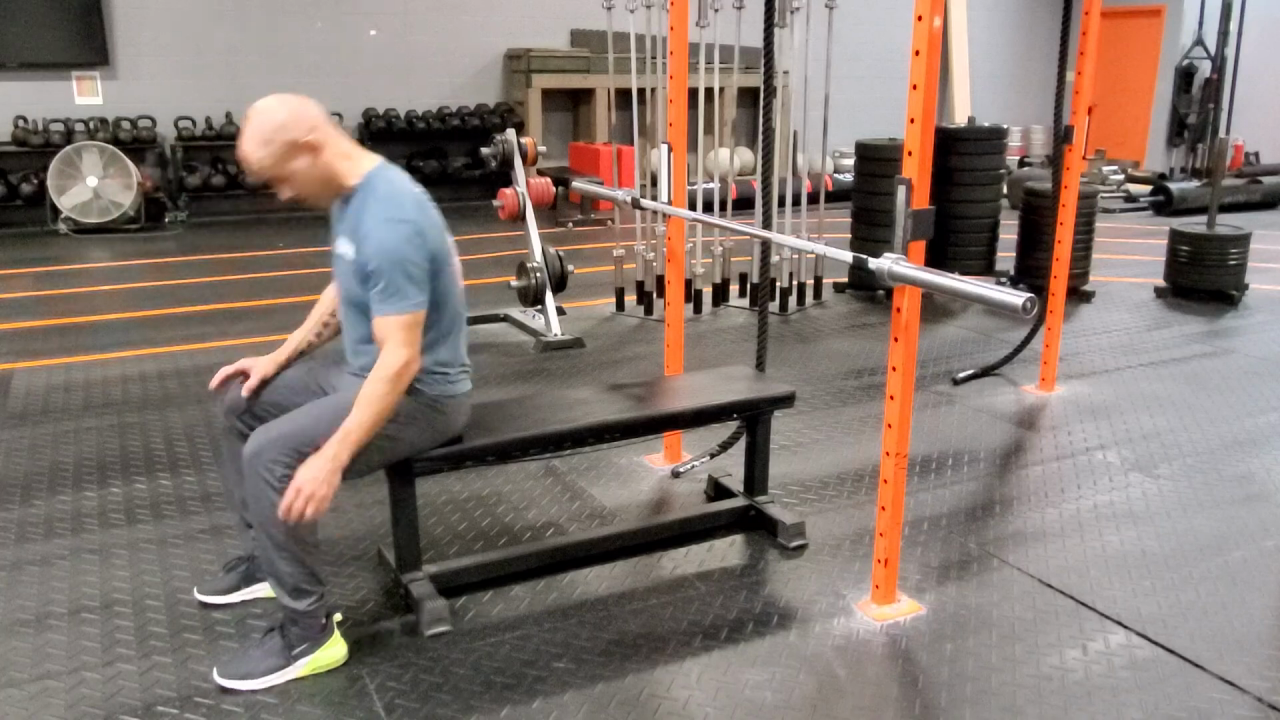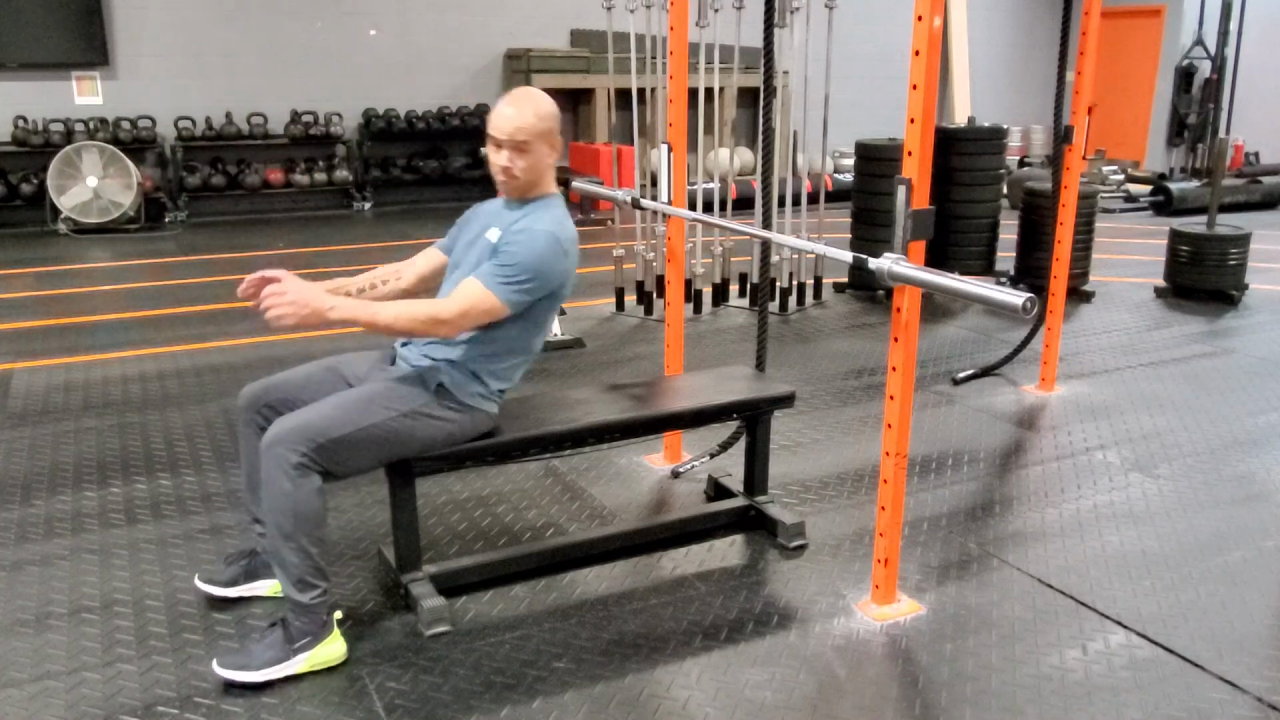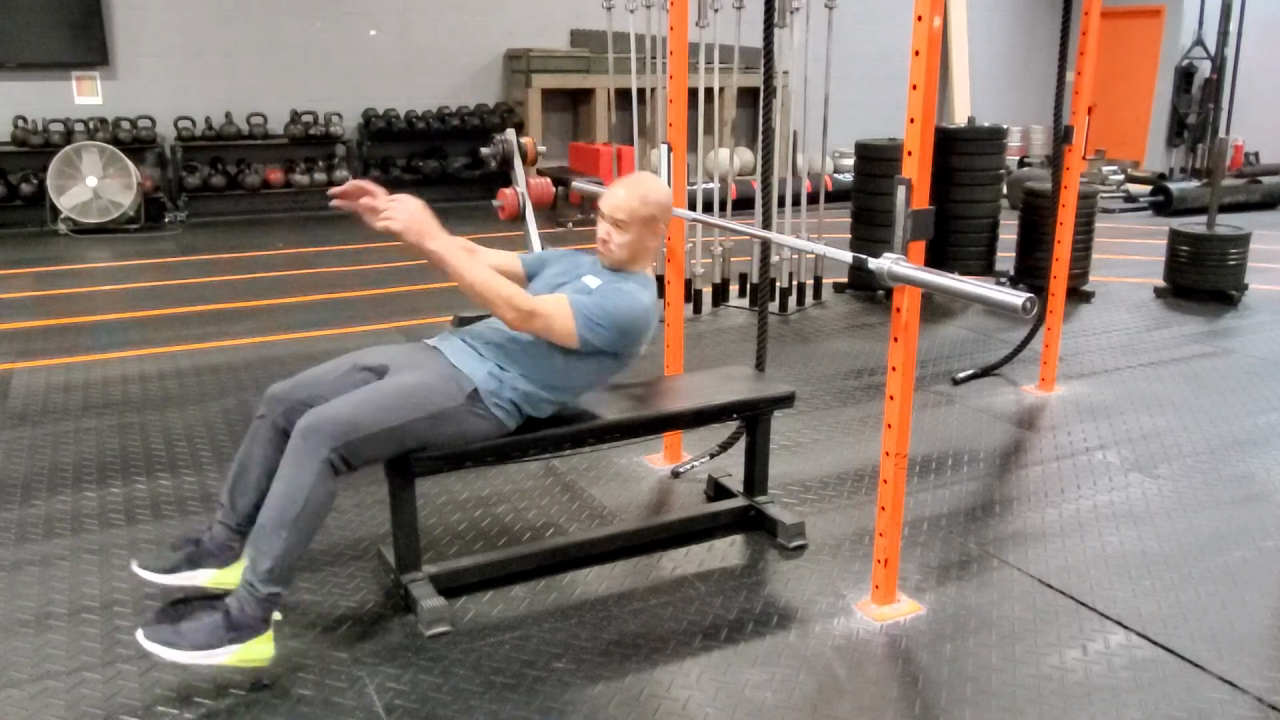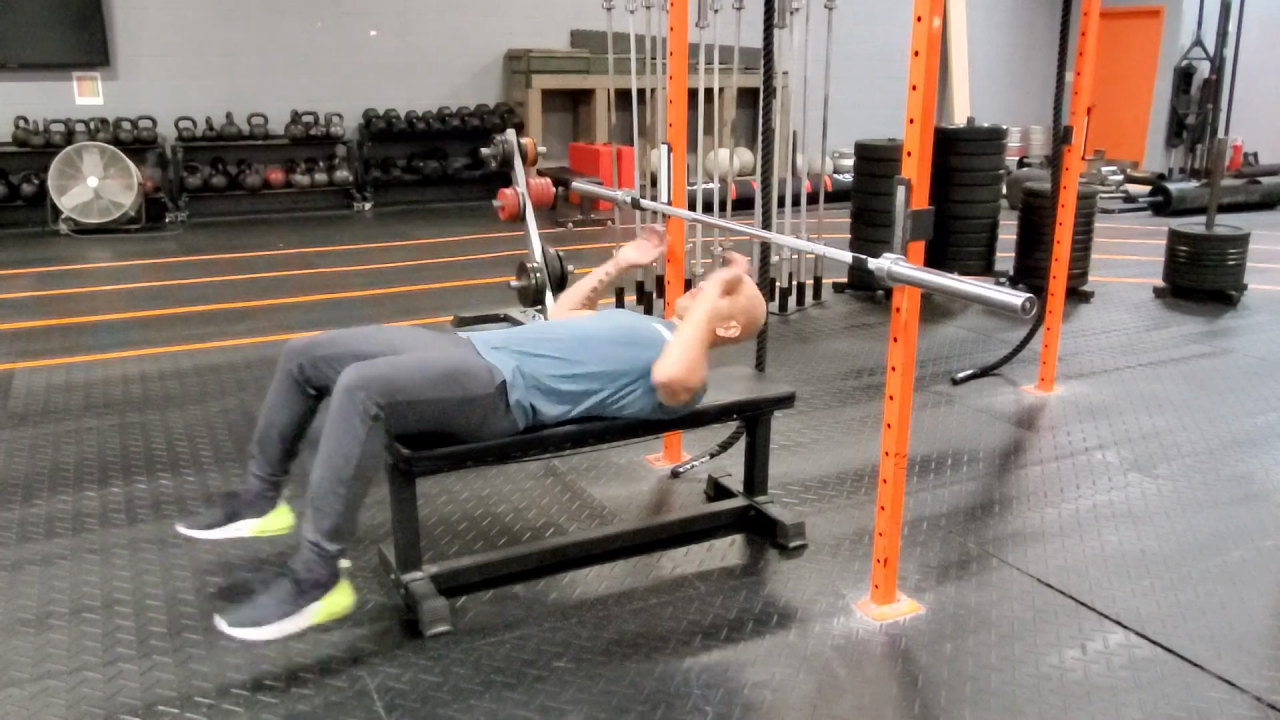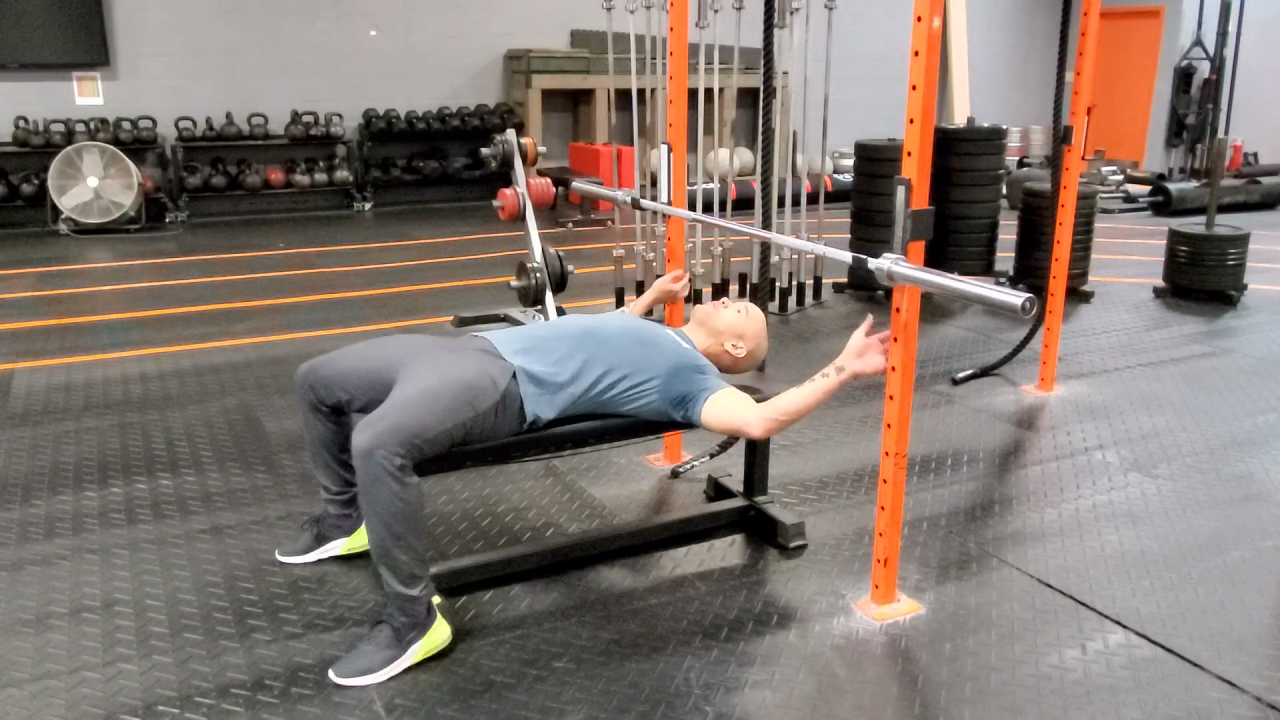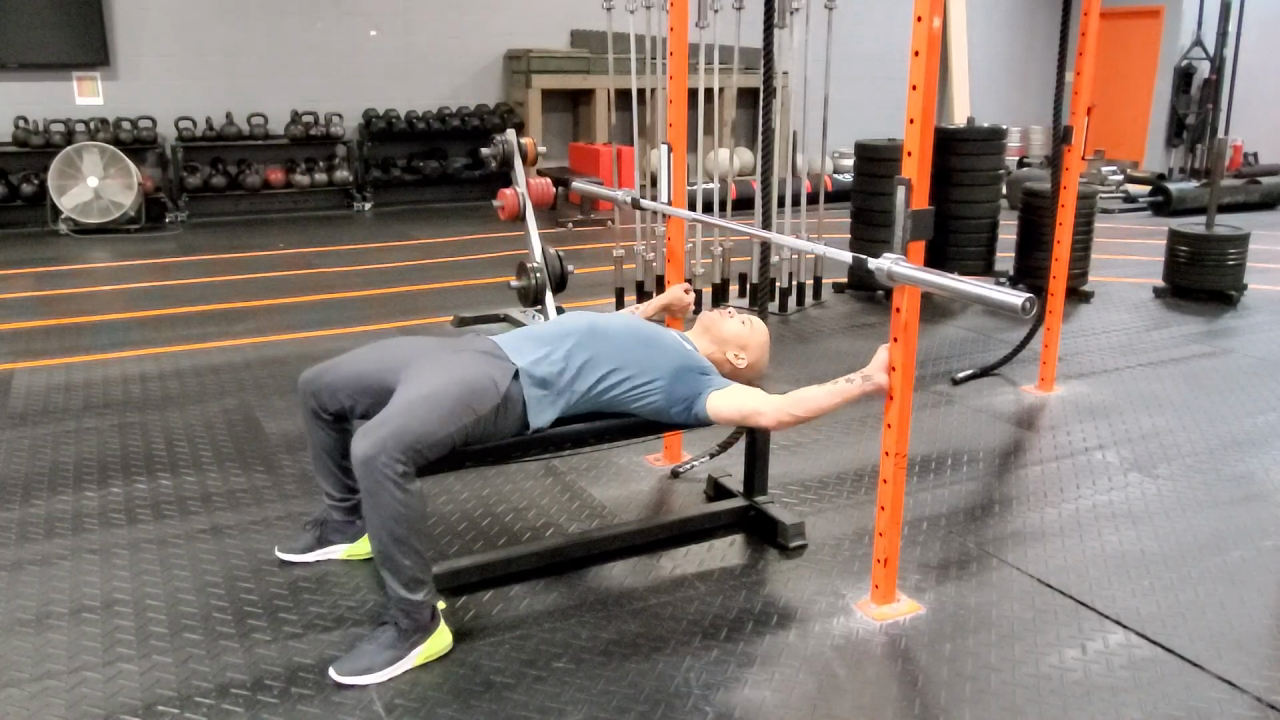
dt=0.4s
person 1, frame 1
left shoulder: (391, 219)
right shoulder: (356, 193)
left elbow: (401, 364)
left wrist: (332, 460)
right wrist: (281, 356)
left hip: (421, 395)
left knee: (269, 454)
right knee: (240, 405)
left ankle: (308, 632)
right ankle: (267, 554)
person 1, frame 2
left shoulder: (544, 237)
right shoulder: (489, 212)
left elbow: (448, 318)
right elbow: (408, 275)
left wrist: (329, 307)
right wrist: (316, 286)
left hip: (451, 394)
right hip: (408, 361)
left knee: (289, 442)
right knee: (259, 402)
left ankle: (309, 626)
right ankle: (273, 549)
person 1, frame 3
left shoulder: (632, 304)
right shoulder: (579, 263)
left elbow: (519, 309)
right elbow: (480, 268)
left wrist: (426, 234)
right wrist: (398, 217)
left hip: (476, 396)
right hip: (442, 354)
left knee: (321, 433)
right knee: (282, 401)
left ankle: (247, 618)
right ankle: (221, 548)
person 1, frame 4
left shoulder: (681, 378)
right shoulder: (643, 329)
left elbow: (670, 378)
right elbow: (561, 314)
left wrist: (717, 290)
right wrist: (619, 263)
left hip: (501, 392)
right hip: (474, 349)
left knee: (359, 390)
right knee: (307, 361)
left ankle: (318, 578)
right ankle: (262, 499)
person 1, frame 5
left shoulder: (692, 377)
right shoulder: (658, 335)
left elbow: (757, 420)
left wrist: (844, 367)
right wrist: (652, 294)
left hip: (504, 385)
right hip: (473, 345)
left knee: (379, 446)
right knee: (318, 382)
left ankle: (413, 621)
right ankle: (345, 518)
person 1, frame 6
left shoulder: (695, 380)
right shoulder: (660, 341)
left elbow: (771, 410)
left wrist: (869, 379)
right wrist: (661, 302)
left hip: (507, 388)
right hip: (475, 348)
left knee: (379, 450)
right knee: (319, 389)
left ankle: (417, 623)
right ankle: (348, 522)
